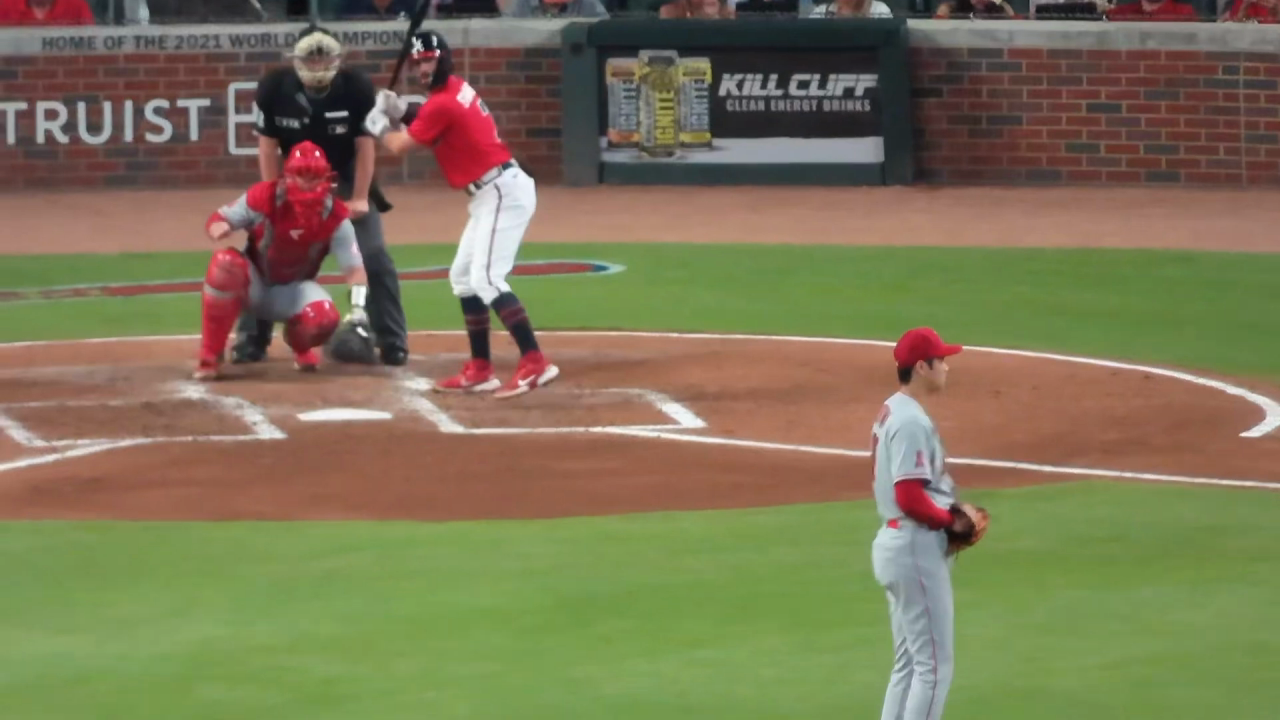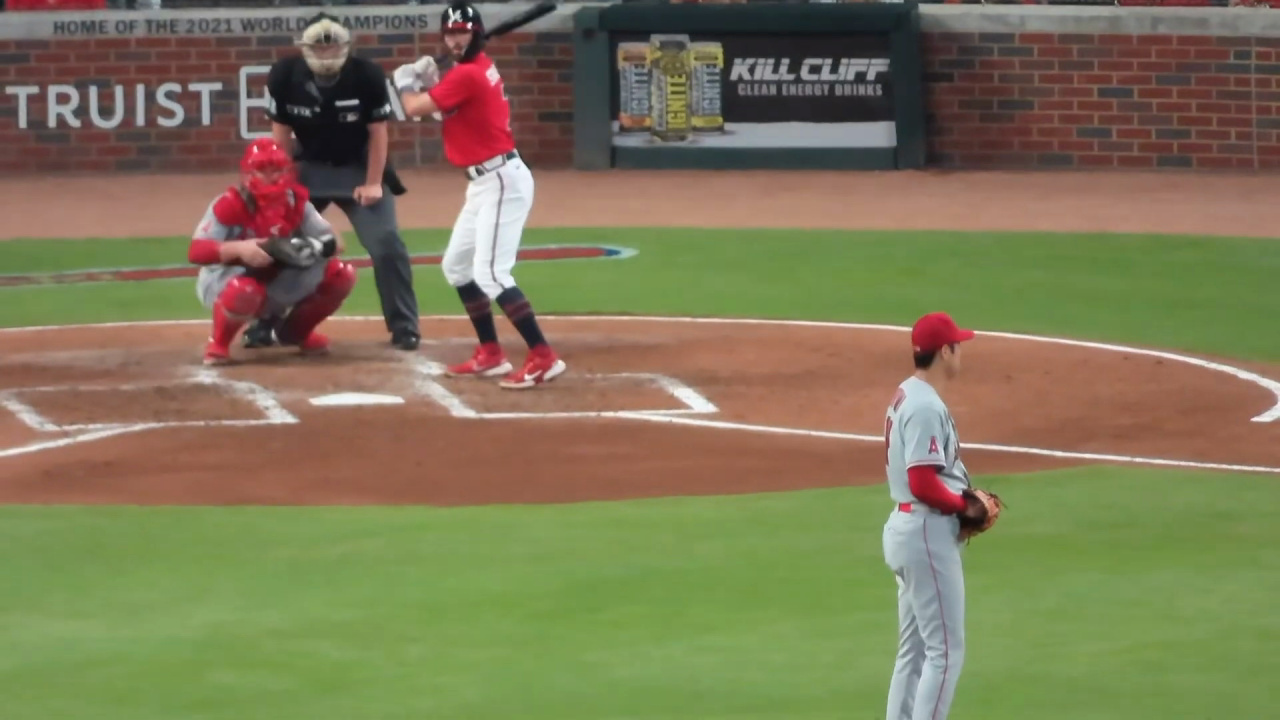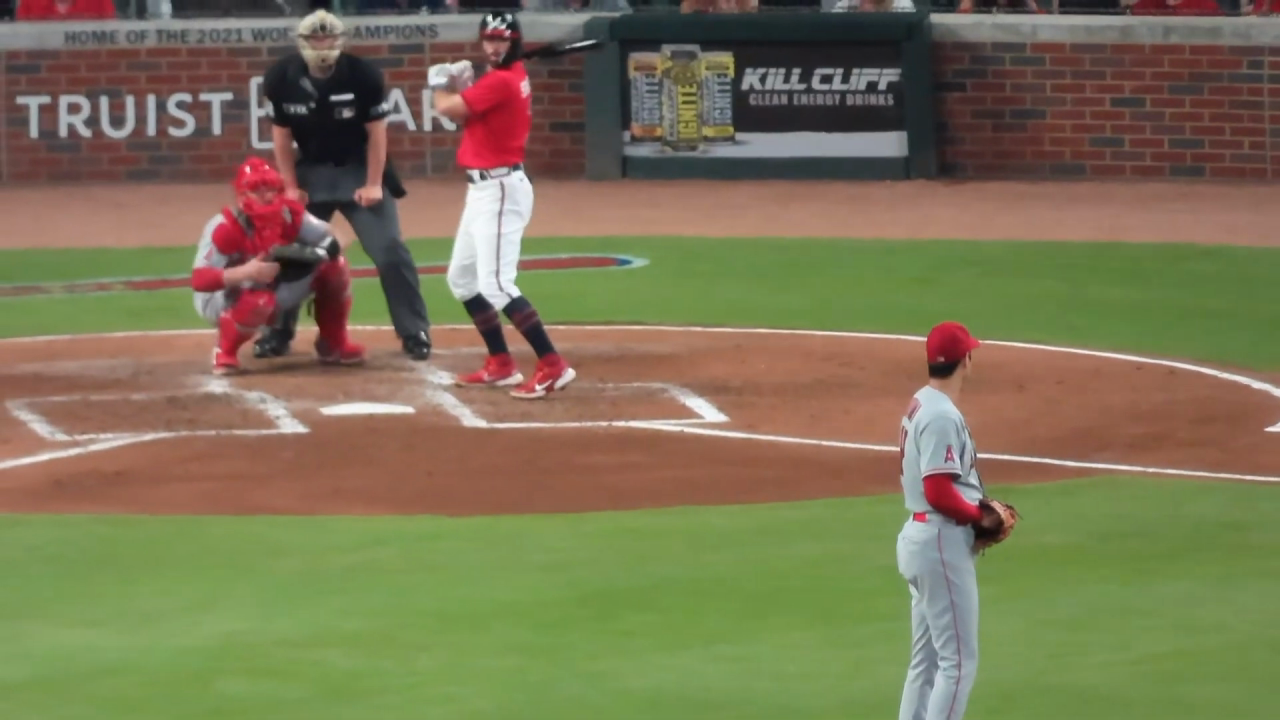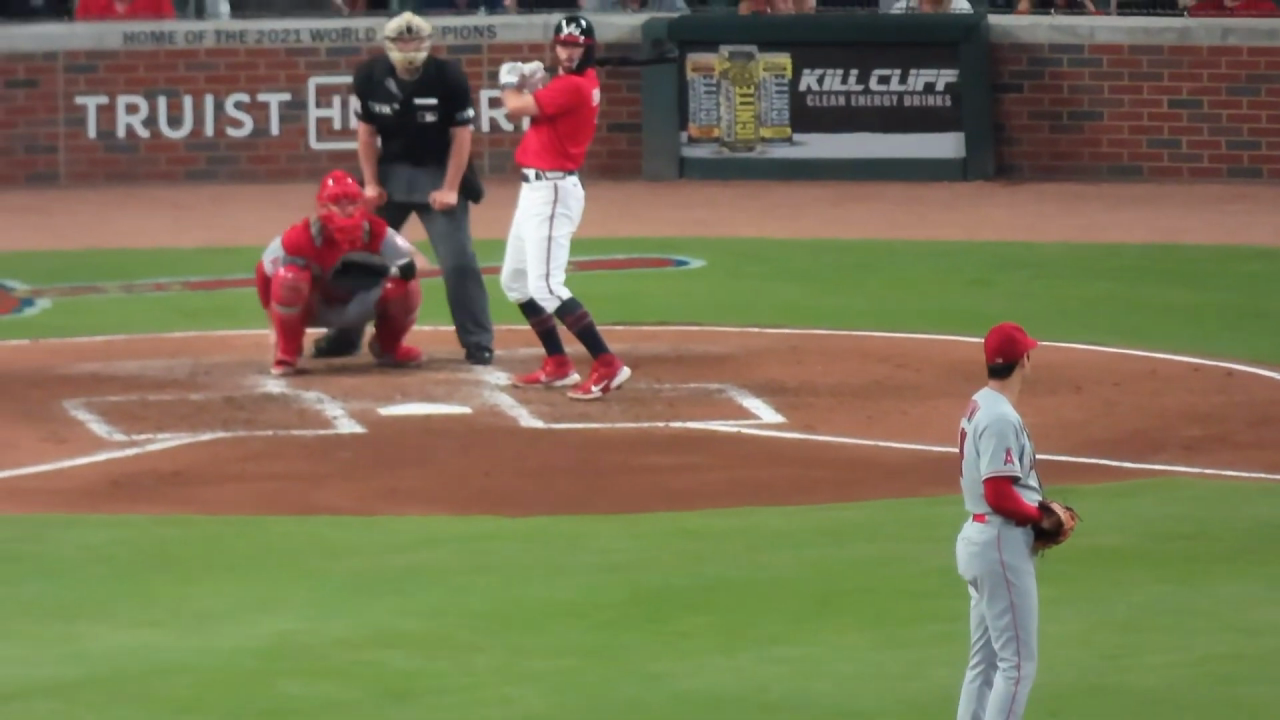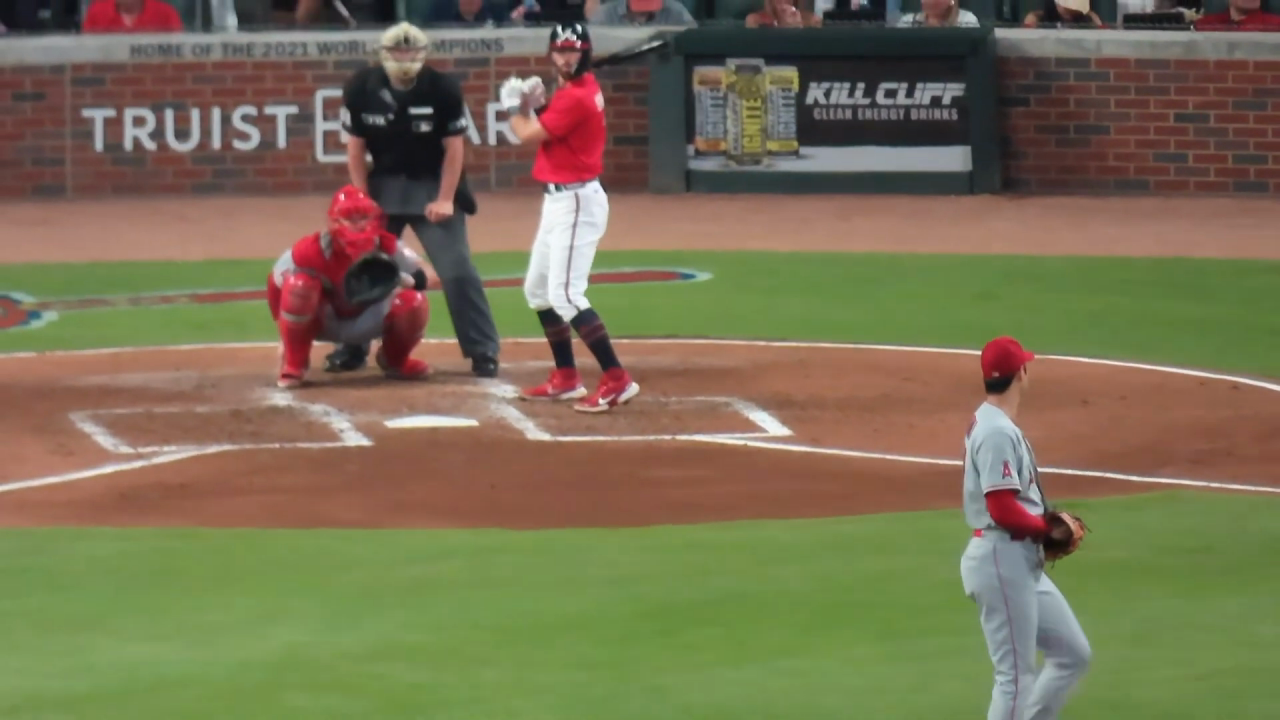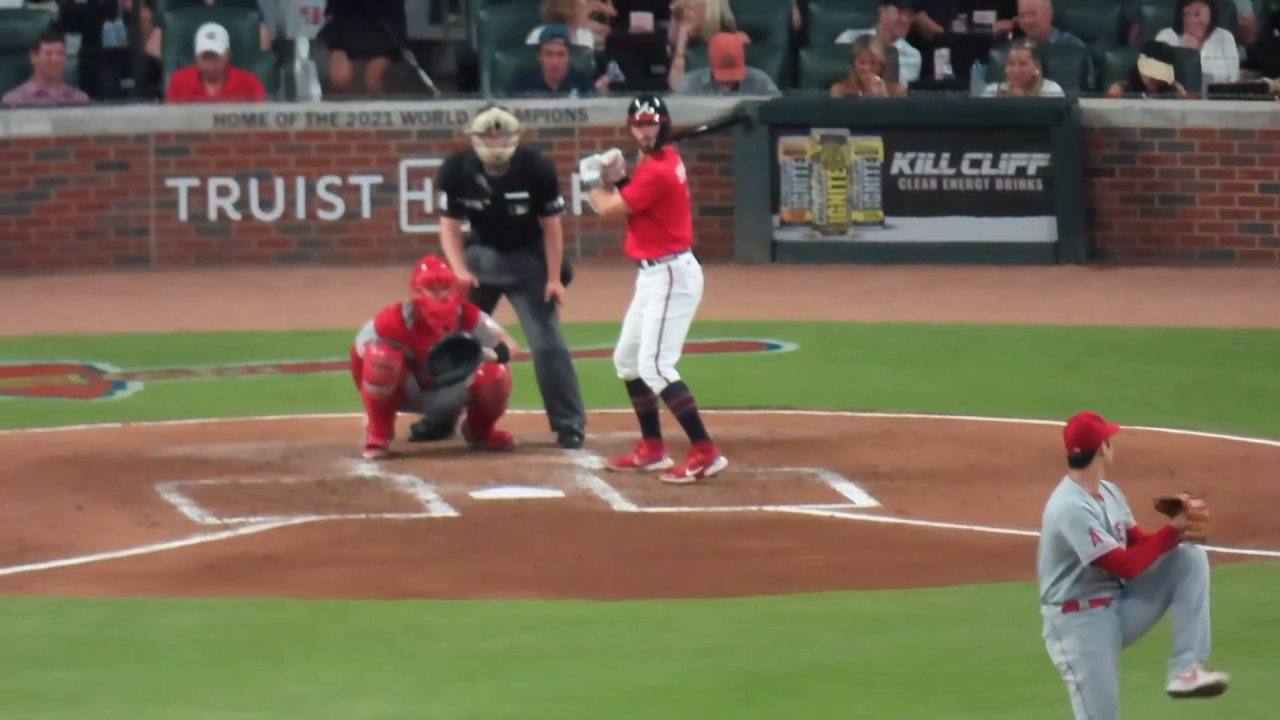
dt=0.5s
person 1, frame 1
left shoulder: (441, 103)
right shoulder: (454, 88)
left elbow: (399, 146)
right elbow: (431, 127)
left wrist: (379, 124)
right wrist: (401, 113)
left hip: (502, 191)
right hip: (495, 190)
left knee: (486, 278)
right knee: (463, 276)
left ankle: (534, 361)
right ankle: (480, 370)
person 1, frame 2
left shoulder: (468, 74)
right shoulder: (476, 68)
left elbow: (415, 108)
right elbow: (448, 103)
left wrist: (404, 83)
right wrist: (431, 82)
left hip: (501, 181)
right hip: (486, 182)
left knee: (490, 274)
right knee: (456, 265)
left ankle: (543, 357)
right ankle: (490, 355)
person 1, frame 3
left shoulder: (502, 81)
right shoulder: (506, 77)
left elbow: (447, 109)
right elbow: (472, 110)
left wrist: (438, 82)
right wrist: (463, 85)
left hip: (499, 189)
right hip: (484, 188)
left knee: (494, 284)
right knee: (461, 278)
left ankle: (552, 365)
right ankle: (501, 364)
person 1, frame 4
left shoulder: (574, 86)
right shoulder: (571, 82)
left elbow: (515, 107)
right elbow: (540, 108)
left wrist: (509, 80)
right wrist: (533, 84)
left hip: (551, 192)
right hip: (536, 189)
left knee: (545, 287)
right knee: (515, 281)
left ankle: (607, 365)
right ankle: (558, 364)
person 1, frame 5
left shoulder: (576, 96)
right shoulder: (578, 88)
left elbow: (527, 135)
right elbow: (552, 126)
left wrist: (512, 103)
right wrist: (537, 103)
left hip: (576, 201)
right hip: (560, 200)
left knee: (565, 294)
right knee: (538, 289)
left ankle: (617, 379)
right ankle: (566, 378)
person 1, frame 6
left shoulder: (658, 169)
right shoulder: (659, 161)
left elbow: (609, 209)
right elbow: (634, 199)
left wrist: (592, 178)
right wrist: (616, 177)
left hip: (670, 275)
right hip: (655, 274)
left knee: (654, 366)
right knee: (627, 359)
left ankle: (705, 452)
right ankle: (652, 449)
person 2, frame 1
left shoulder: (892, 411)
right shoulder: (912, 421)
right elbow: (910, 498)
left wrist: (947, 517)
right wrist: (953, 521)
left hip: (898, 543)
right hip: (914, 548)
left knee: (909, 662)
right knee: (934, 663)
person 2, frame 2
left shoulder: (906, 395)
right shoulder: (927, 406)
right elbow: (923, 484)
left wrist: (959, 501)
right wrist: (965, 506)
left hip: (908, 526)
right hip: (927, 532)
left knee: (915, 649)
right knee: (945, 649)
person 2, frame 3
left shoulder: (921, 405)
right shoulder: (943, 415)
right elbow: (939, 493)
left wrist: (974, 512)
right wrist: (981, 515)
left hip: (922, 537)
right hip: (940, 543)
left knee: (927, 658)
right knee: (958, 659)
person 2, frame 4
left shoulder: (979, 405)
right shoulder: (1002, 417)
right elbow: (999, 495)
left wrist: (1036, 514)
right wrist: (1041, 517)
left hip: (980, 538)
right hip: (999, 544)
left knee: (986, 660)
right knee: (1017, 661)
person 2, frame 5
left shoulder: (993, 423)
right shoulder: (999, 431)
right elbow: (1004, 510)
left wrist: (1046, 524)
right wrist: (1050, 529)
left hip: (1020, 560)
right hip: (1003, 560)
left knee: (1073, 655)
right knee: (1016, 675)
person 2, frame 6
left shoulder: (1108, 491)
right shoulder: (1071, 505)
left elbow: (1138, 543)
right elbow: (1125, 566)
left wrist: (1179, 526)
right wrist: (1173, 530)
left hip: (1118, 612)
right hip: (1080, 626)
left knee: (1191, 558)
left ankle: (1187, 669)
person 3, frame 1
left shoulder: (357, 88)
right shoulder: (273, 88)
left elbow: (365, 147)
right elbow: (268, 146)
left wrist: (359, 197)
left hip: (345, 183)
left knee: (374, 260)
left ankle: (392, 342)
right ankle: (252, 339)
person 3, frame 2
left shoulder: (368, 75)
right shoulder: (284, 75)
left elbow: (378, 132)
right elbow: (281, 132)
left wrist: (374, 183)
left hip: (358, 168)
right hip: (308, 168)
left knee: (387, 245)
left ankle: (405, 326)
right ankle: (264, 323)
person 3, frame 3
left shoulder: (363, 73)
right shoulder: (281, 76)
left elbow: (377, 131)
right elbow: (281, 134)
left wrist: (374, 185)
right wrist: (291, 186)
left hip: (359, 171)
right hip: (311, 172)
left knee: (390, 252)
left ankle: (415, 333)
right ankle: (277, 333)
person 3, frame 4
left shoulder: (449, 77)
right shoulder: (369, 75)
left elbow: (462, 136)
right elbow: (367, 131)
left wrist: (451, 188)
right wrist: (371, 183)
left hip: (438, 173)
right hip: (392, 171)
left knee: (458, 259)
left ankle: (478, 340)
right ankle: (344, 333)
person 3, frame 5
left shoulder: (443, 88)
right shoulder: (361, 87)
left elbow: (454, 147)
right elbow: (355, 146)
left wrist: (445, 198)
left hip: (432, 187)
right hip: (383, 186)
left knee: (457, 271)
left ankle: (484, 350)
right ankle: (352, 348)
person 3, frame 6
left shoulder: (537, 168)
right shoulder: (456, 169)
left elbow: (551, 225)
right elbow: (449, 226)
left wrist: (554, 277)
right wrist: (459, 271)
left hip: (528, 258)
right hip: (480, 255)
left knee: (548, 342)
left ankle: (570, 423)
person 4, frame 1
left shoulder: (335, 216)
right shoulder: (264, 197)
left elbow: (355, 269)
right elbow: (217, 218)
left wrist: (358, 312)
right wrist: (218, 229)
left hip: (293, 291)
right hip: (253, 287)
left knee: (324, 319)
right knee: (226, 262)
left ankle: (300, 343)
right ankle: (210, 354)
person 4, frame 2
left shoulder: (295, 200)
right shoulder: (229, 205)
left elbow: (334, 241)
right elbow: (195, 252)
right wrist: (238, 248)
left hip: (275, 283)
right hip: (224, 287)
left knee: (344, 276)
right knee: (246, 291)
left ankle: (295, 331)
right ankle: (219, 343)
person 4, frame 3
left shoulder: (289, 214)
right shoulder: (225, 228)
left elbow: (334, 241)
right elbow: (200, 279)
right wrist: (245, 272)
left hip: (276, 291)
right hip: (225, 296)
left knee: (333, 267)
right knee: (259, 301)
left ankle: (333, 344)
right ankle: (225, 352)
person 4, frame 4
left shoulder: (375, 232)
right shoulder: (300, 238)
left elbow: (421, 264)
right elbow: (264, 273)
left wrist: (392, 270)
right wrist: (277, 328)
left hip: (355, 306)
right hip: (314, 306)
left knee: (405, 288)
right knee: (288, 277)
left ankle: (387, 347)
right ankle: (287, 352)
person 4, frame 5
left shoulder: (386, 246)
right shoulder: (311, 251)
left elbow: (427, 276)
right elbow: (275, 285)
left wrist: (407, 280)
right wrist: (284, 340)
left hip: (367, 321)
right hip: (324, 322)
left knee: (413, 303)
right knee: (298, 285)
left ankle: (394, 361)
right ankle: (293, 365)
person 4, frame 6
left shoulder: (468, 316)
right shoulder: (393, 320)
left elbow: (509, 345)
right elbow: (359, 355)
left wrist: (488, 354)
right wrist: (371, 410)
left hip: (450, 393)
right hip: (407, 393)
left knee: (497, 374)
right knee: (379, 356)
left ankle: (480, 432)
right ankle: (379, 434)
